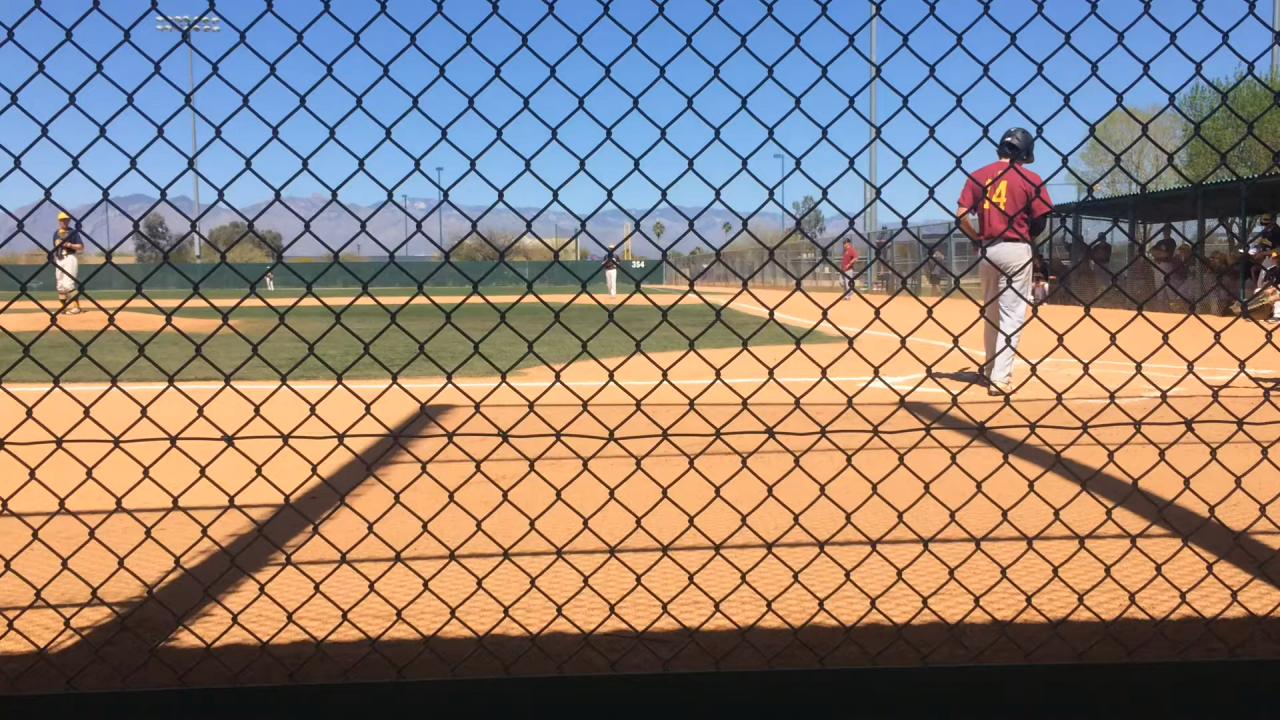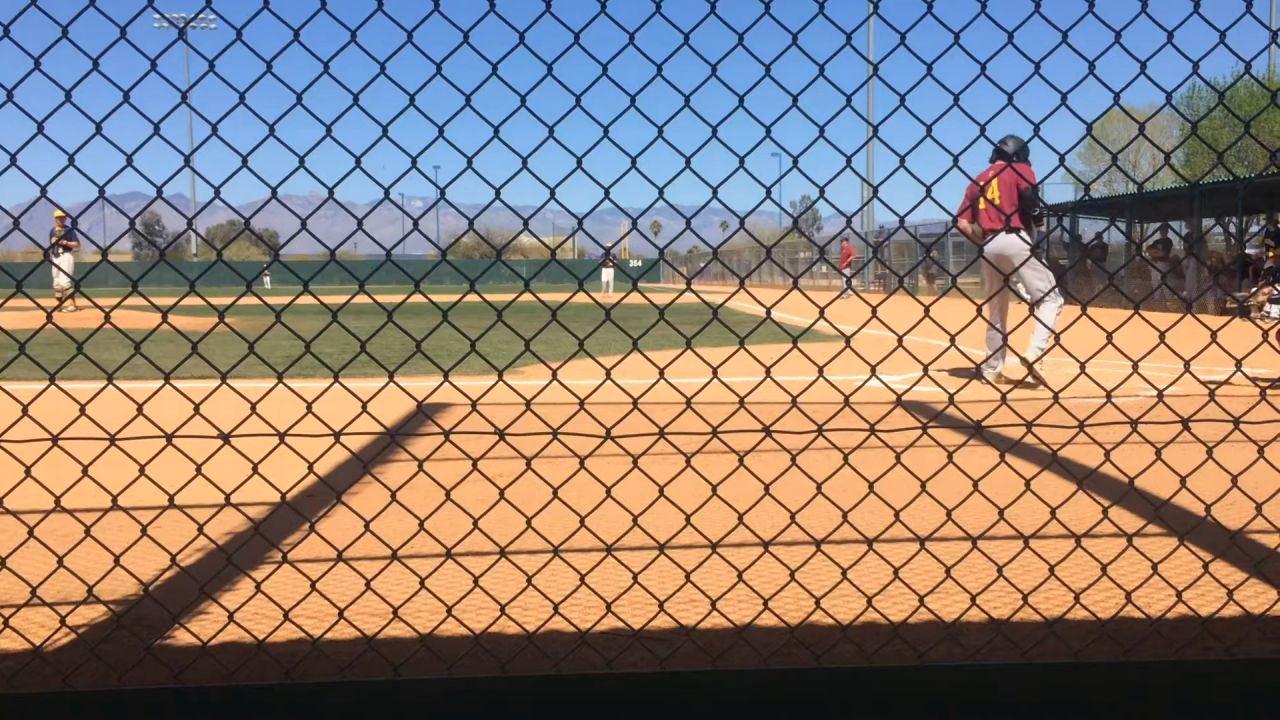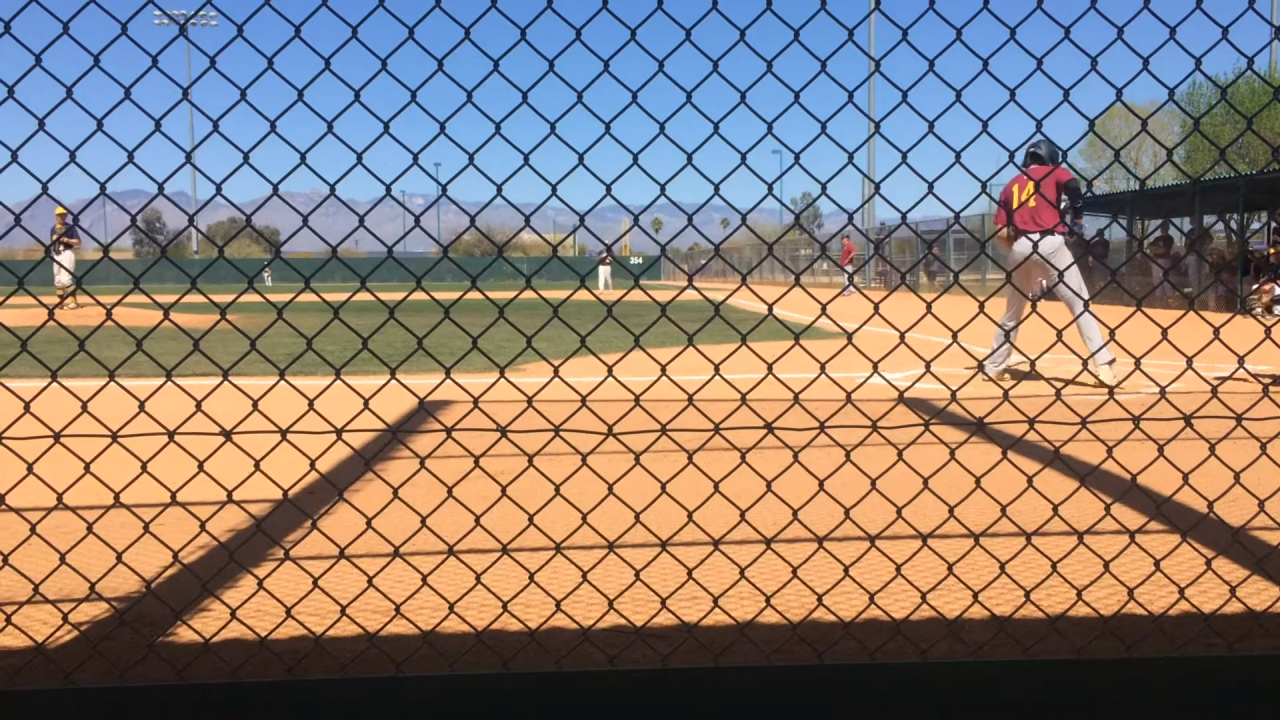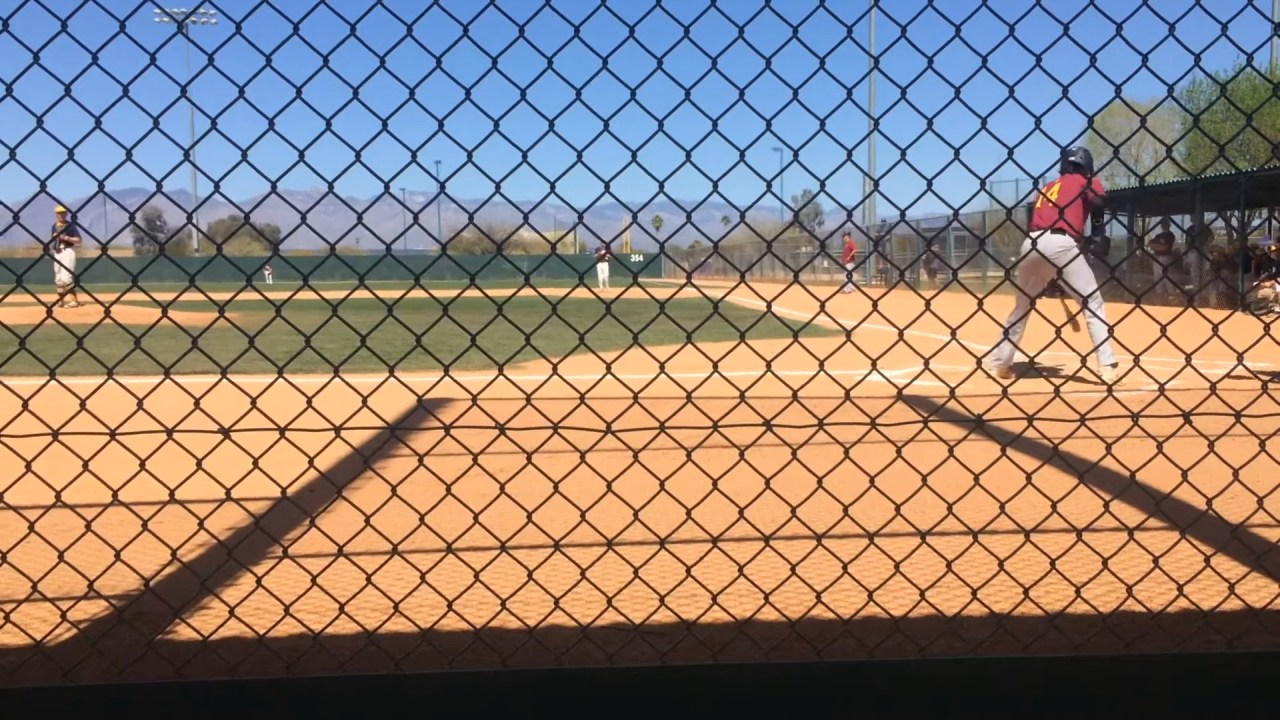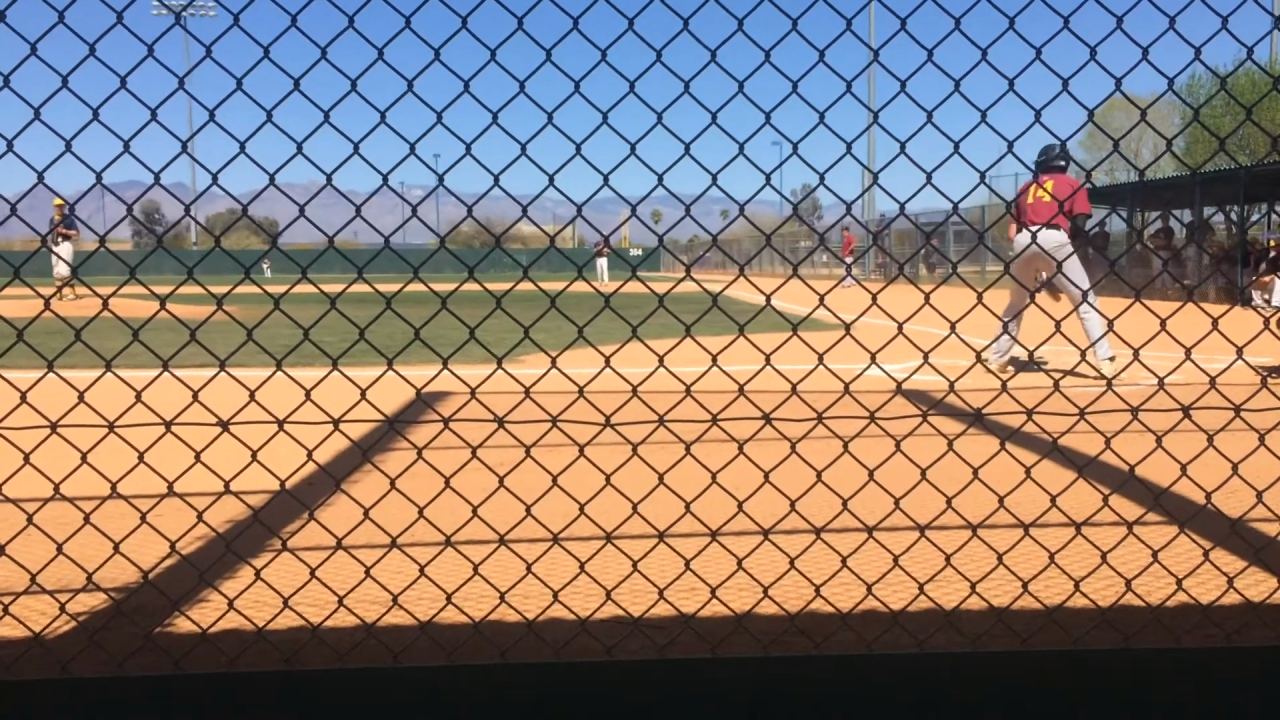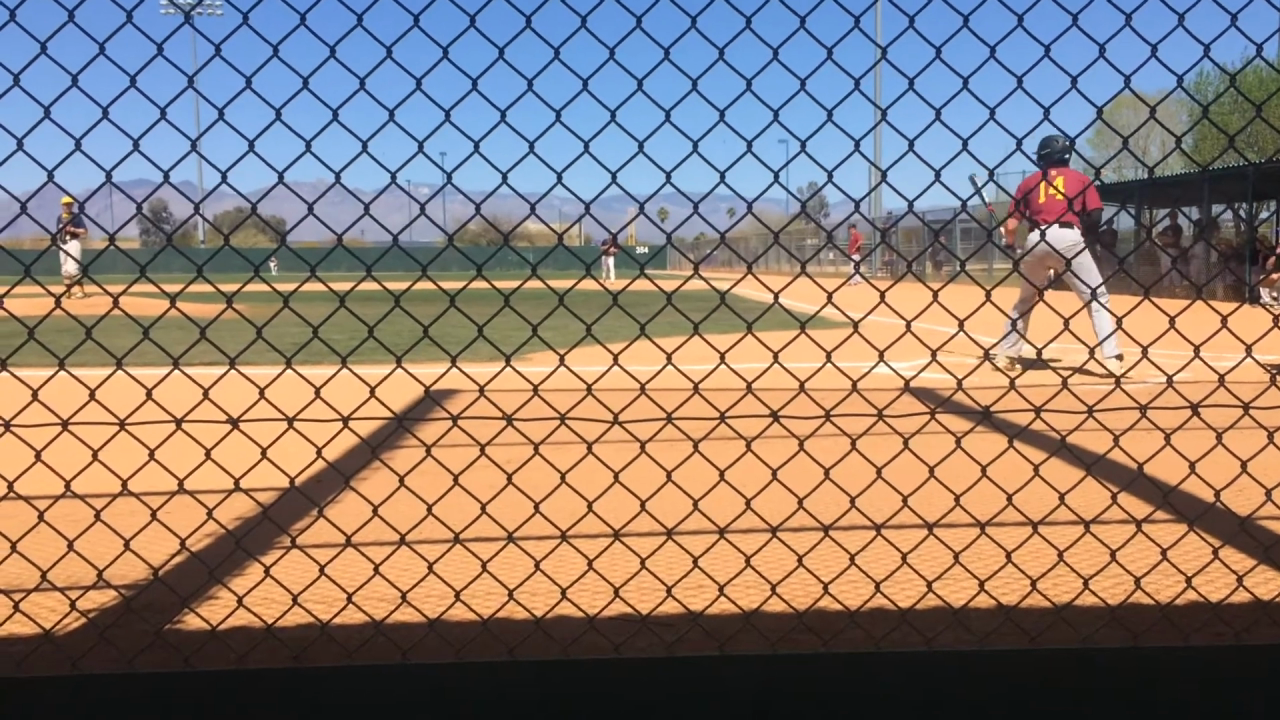
dt=0.4s
person 1, frame 1
left shoulder: (978, 175)
right shoulder: (1030, 178)
left elbow: (961, 214)
right elbow: (1040, 220)
left wrist: (977, 239)
right wrist: (1028, 237)
left hip: (988, 251)
right hip: (1016, 250)
left knee: (992, 314)
right knee: (1013, 316)
left ankle: (991, 371)
right ankle: (1000, 377)
person 1, frame 2
left shoulder: (979, 180)
right shoulder: (1019, 169)
left elbow: (963, 223)
right elbow: (1029, 193)
right wrist: (1039, 226)
left hip: (989, 245)
right hip: (1016, 242)
left knee: (997, 312)
right knee: (1051, 300)
left ankle: (992, 370)
right ankle: (1034, 354)
person 1, frame 3
left shoulder: (1010, 186)
right shoulder: (1055, 172)
left elbow: (1002, 232)
right elbow: (1073, 186)
right wrist: (1076, 218)
left hip: (1020, 248)
right hip: (1050, 244)
left knee: (1013, 312)
right knee: (1082, 306)
left ankle: (993, 367)
right ankle: (1103, 367)
person 1, frame 4
left shoulder: (1047, 188)
right shoulder: (1086, 181)
right elbow: (1096, 201)
left wrist: (1047, 275)
right wrist: (1096, 236)
left hip: (1030, 244)
right hip: (1061, 243)
left knee: (1021, 307)
right knee: (1093, 304)
left ankle: (998, 364)
right ankle: (1107, 367)
person 1, frame 5
left shoulder: (1026, 187)
right shoulder: (1073, 185)
left elbow: (1012, 230)
right elbow: (1080, 224)
left wrist: (1020, 262)
left hip: (1023, 242)
right hip: (1054, 239)
left knee: (1016, 304)
right knee: (1085, 300)
left ankle: (997, 359)
right ankle: (1104, 361)
person 1, frame 6
left shoulder: (1028, 182)
right shoulder: (1081, 178)
left elbow: (1012, 226)
right elbow: (1095, 217)
left wrist: (1009, 242)
left hip: (1036, 240)
right hip: (1068, 237)
left knee: (1025, 301)
right knee: (1097, 298)
left ankle: (1005, 356)
right ankle: (1112, 359)
